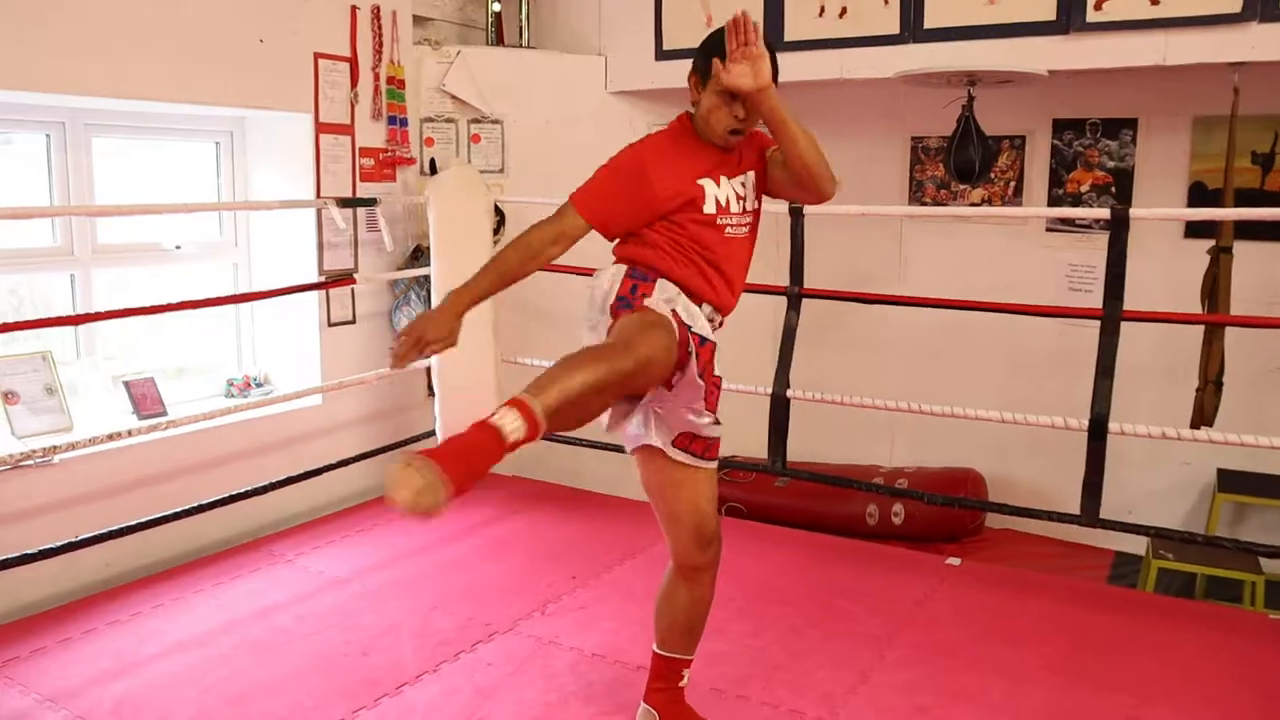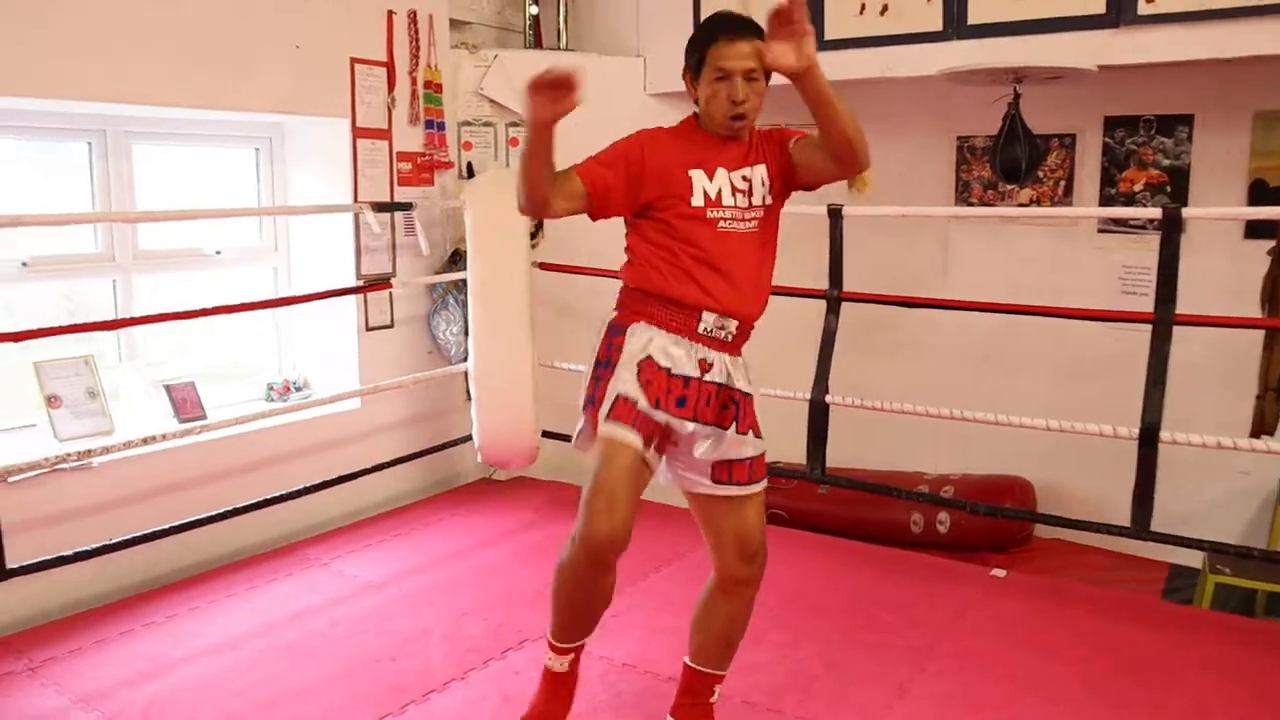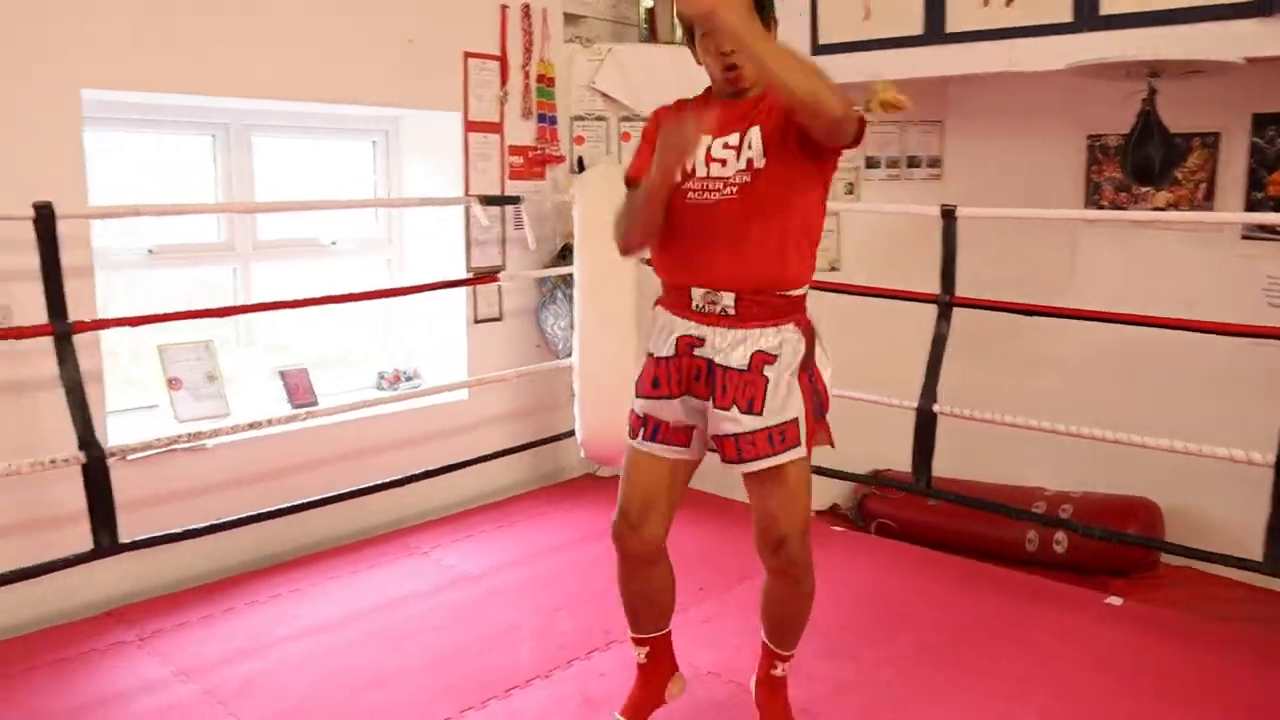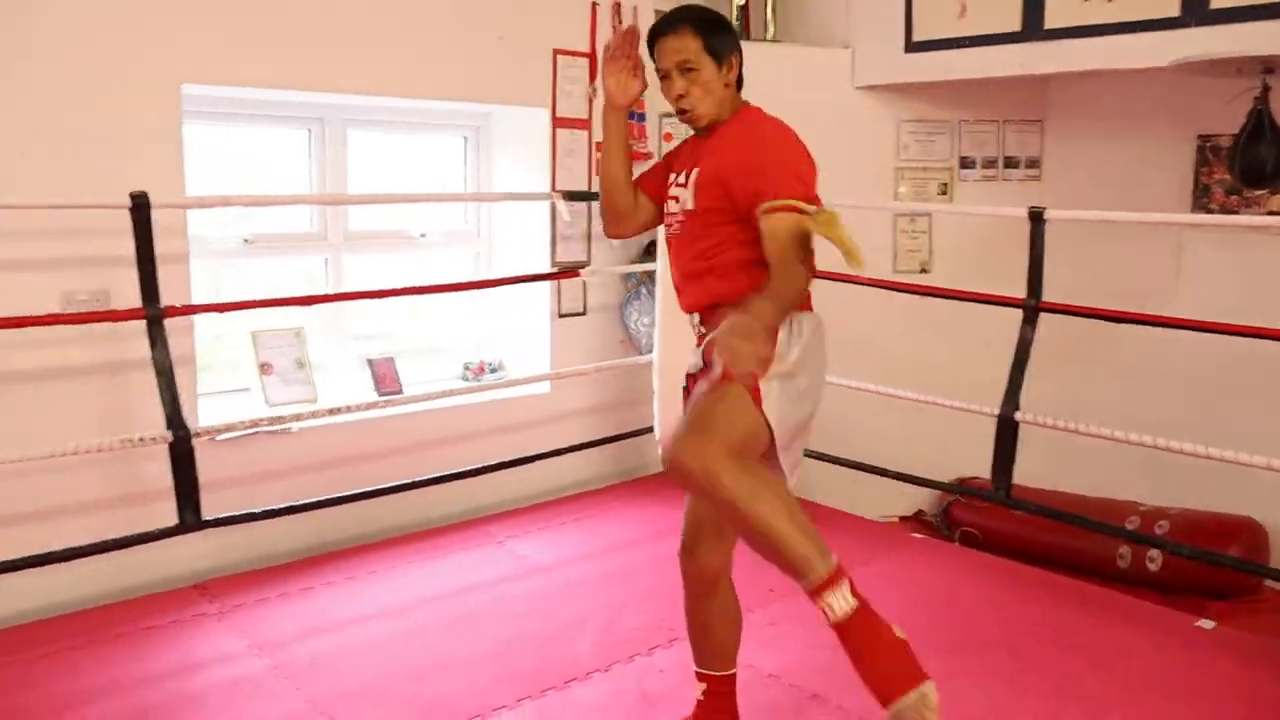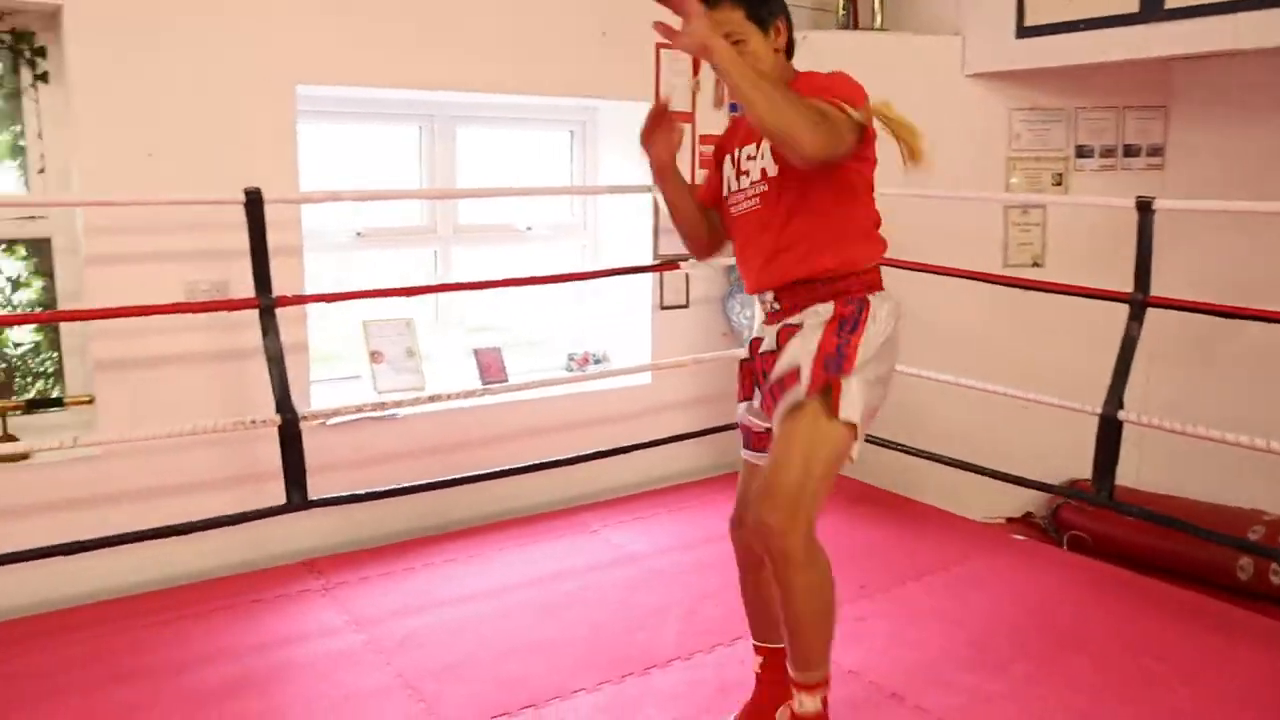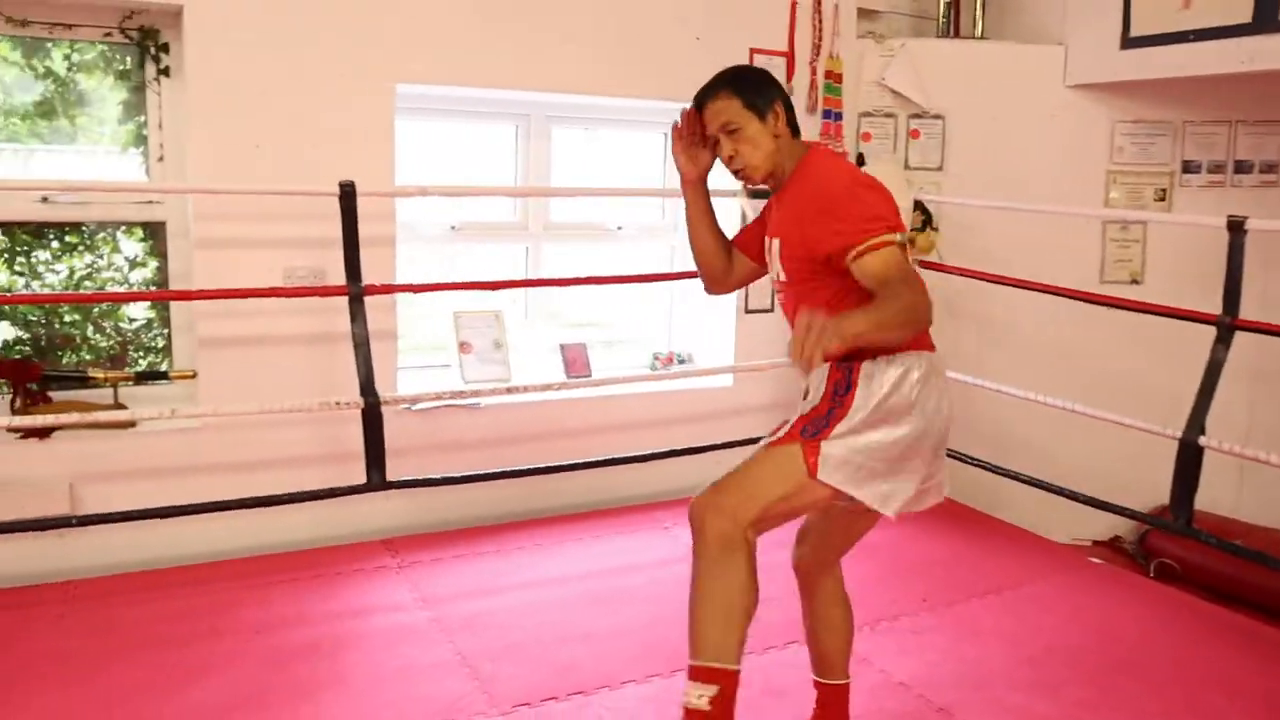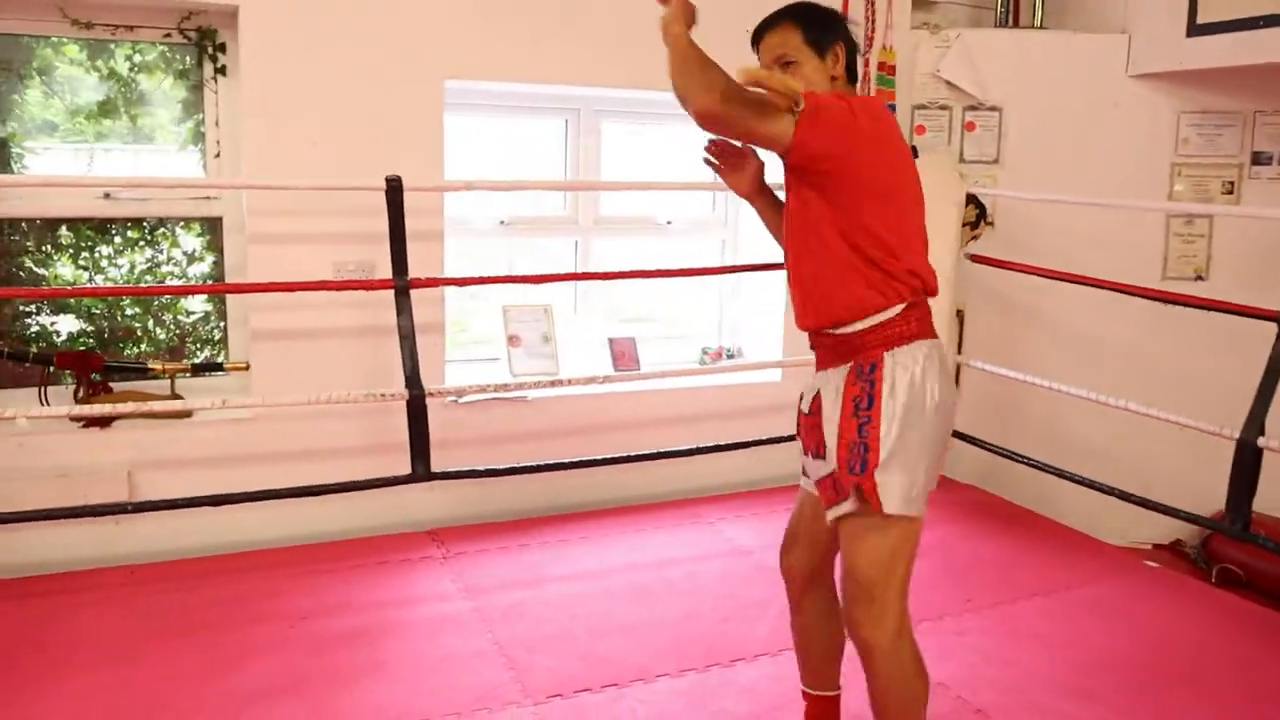
dt=0.3s
person 1, frame 1
left shoulder: (758, 155)
right shoulder: (655, 158)
left elbow: (820, 188)
right elbow: (554, 231)
left wrist: (766, 96)
right wrist: (455, 303)
left hip: (692, 354)
left knee: (699, 547)
right knee: (650, 347)
right ankle: (461, 455)
person 1, frame 2
left shoulder: (770, 152)
right shoulder: (648, 152)
left elbow: (851, 158)
right elbow: (543, 202)
left wrist: (806, 74)
right wrist: (541, 127)
left hip: (721, 369)
right hip: (651, 348)
left knee: (743, 561)
right knee: (601, 538)
person 1, frame 3
left shoulder: (804, 120)
right shoulder: (666, 124)
left elbow: (838, 115)
right elbow: (633, 241)
right wrist: (652, 191)
left hip: (765, 348)
right hip: (680, 341)
left knee: (783, 543)
right knee: (634, 532)
person 1, frame 4
left shoulder: (768, 144)
right shoulder: (682, 157)
left elbow: (788, 263)
right elbow: (621, 221)
left wrist: (752, 329)
right wrist: (619, 112)
left hip: (769, 346)
right hip: (721, 354)
left knee: (696, 456)
right knee: (701, 556)
left ankle: (863, 632)
person 1, frame 5
left shoulder: (831, 94)
right shoulder: (733, 141)
left elbow: (809, 144)
right elbow: (702, 238)
right wrist: (664, 163)
left hip: (840, 324)
right hip: (784, 332)
left knee: (782, 510)
right knee: (751, 527)
person 1, frame 6
left shoulder: (835, 190)
right shoulder: (785, 202)
left elbow: (911, 306)
right elbow: (719, 277)
left wrist: (841, 328)
right wrist: (694, 182)
left hip: (882, 388)
right hip: (865, 395)
left knee: (717, 516)
right knee: (814, 559)
person 1, frame 7
left shoulder: (848, 125)
right shoulder: (848, 157)
left elbow: (722, 109)
right elbow: (821, 258)
right wrist: (754, 192)
left hip: (881, 380)
right hip: (853, 377)
left knee: (872, 609)
right knee: (805, 561)
